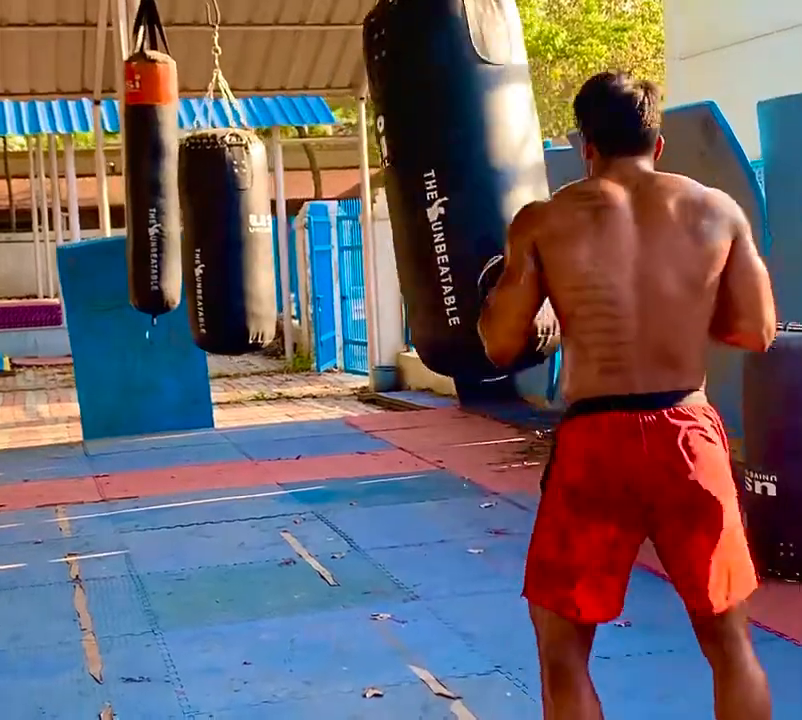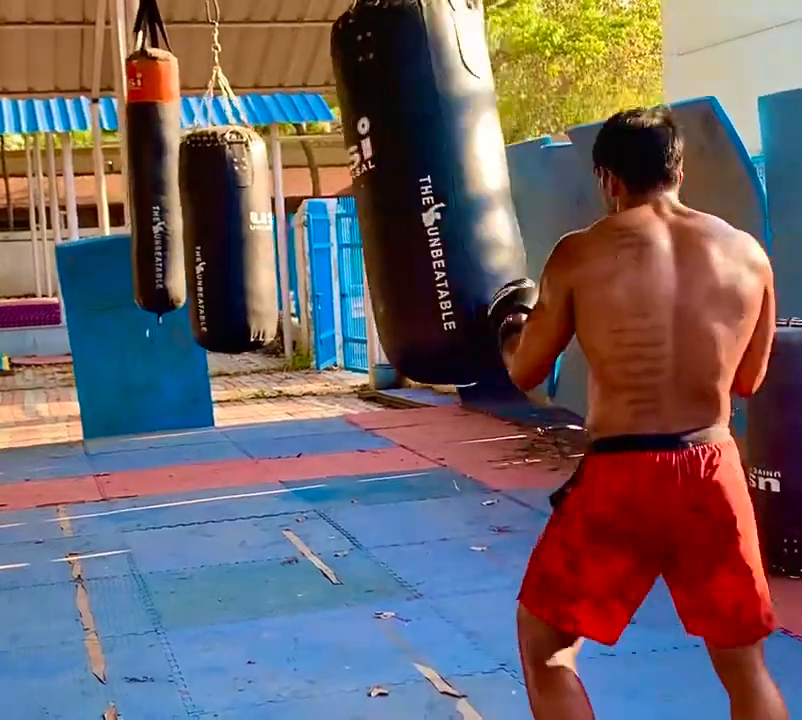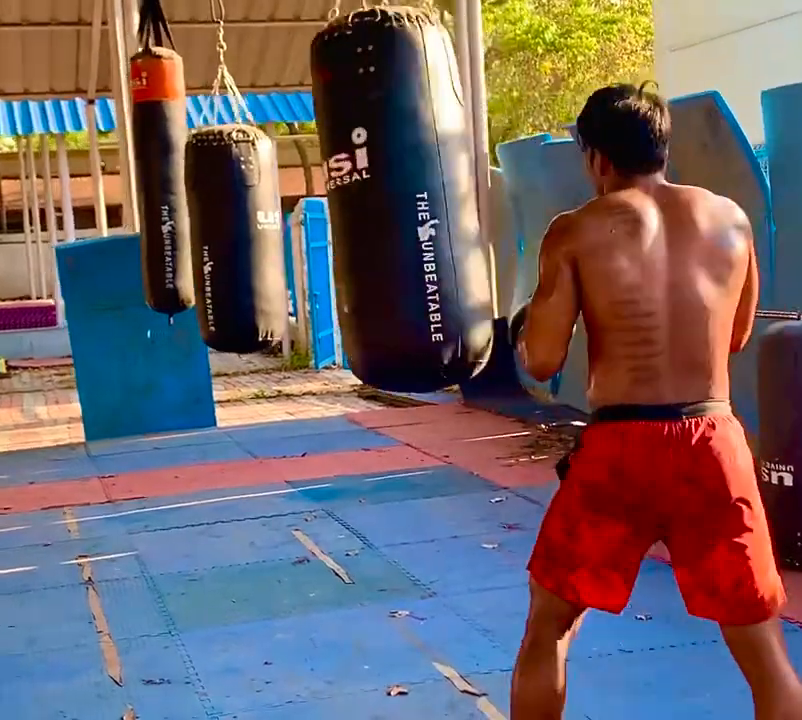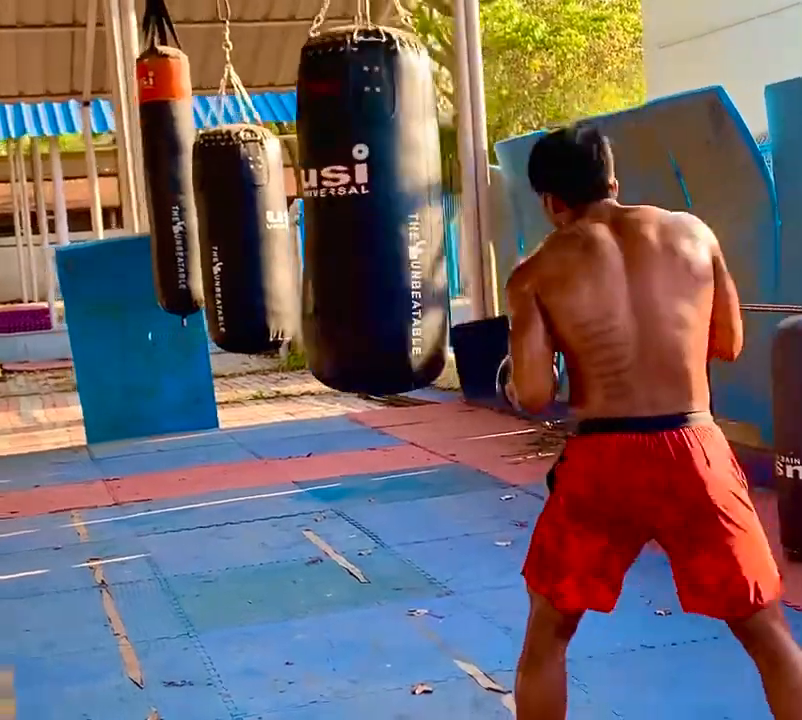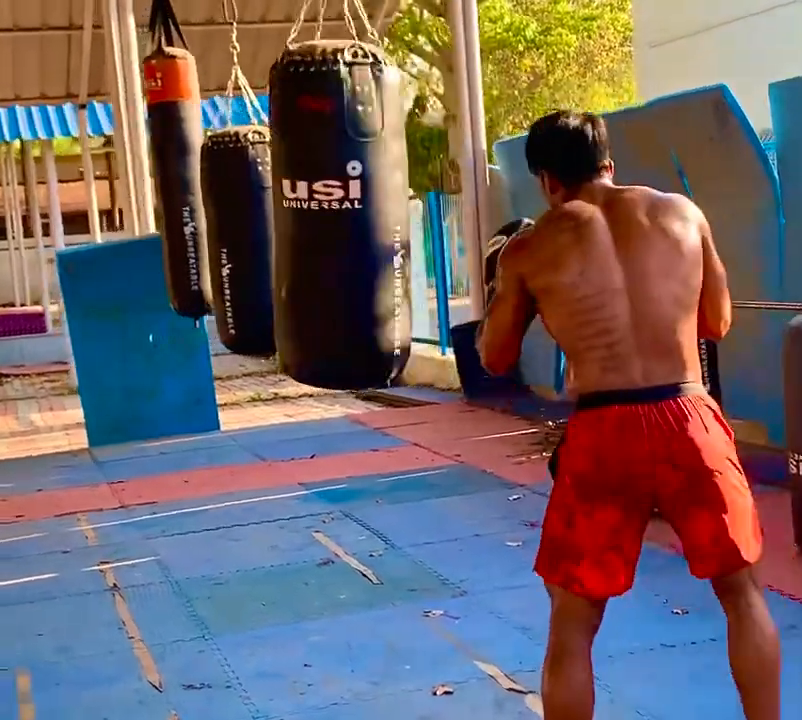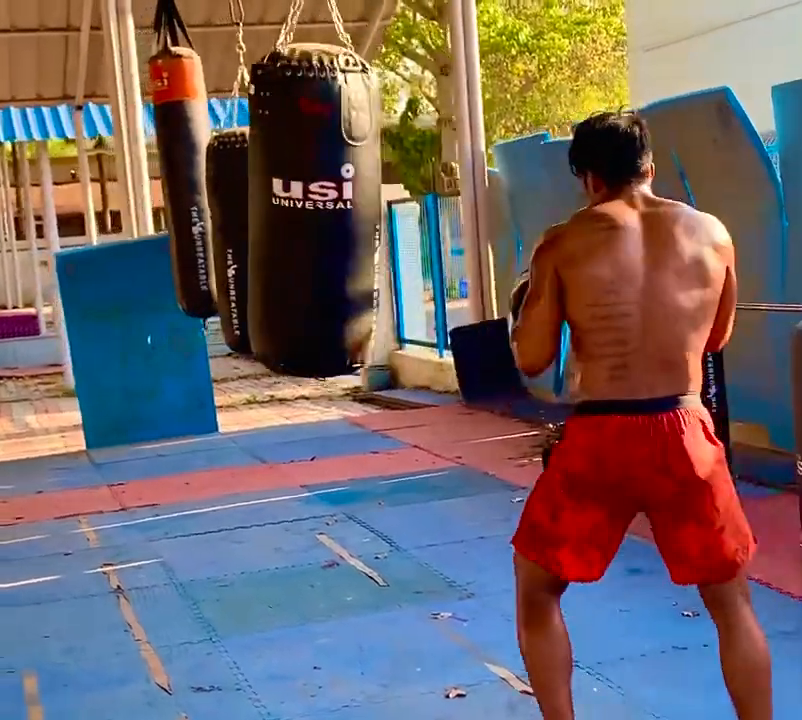
dt=0.2s
person 1, frame 1
left shoulder: (542, 224)
right shoulder: (718, 212)
left elbow: (501, 348)
right elbow: (757, 335)
left wrist: (497, 292)
left hip: (595, 444)
right hip: (689, 439)
left knee: (563, 646)
right knee: (728, 640)
person 1, frame 2
left shoulder: (580, 254)
right shoulder: (748, 253)
left elbow: (525, 373)
right elbow: (747, 378)
left wrist: (515, 333)
left hip: (620, 476)
right hip: (711, 473)
left knee: (541, 646)
right knee: (745, 668)
person 1, frame 3
left shoulder: (575, 232)
right shoulder: (729, 220)
left elbow: (542, 361)
left wrist: (527, 331)
left hip: (620, 448)
right hip: (713, 445)
left knee: (546, 628)
person 1, frame 4
left shoulder: (537, 272)
right shoulder: (692, 233)
left elbow: (531, 396)
right elbow: (730, 344)
left wrist: (518, 365)
left hip: (603, 460)
right hip: (695, 454)
left knee: (547, 633)
person 1, frame 5
left shoulder: (530, 249)
right shoulder: (682, 213)
left elbow: (495, 360)
right elbow: (717, 322)
left wrist: (503, 279)
left hip: (604, 435)
right hip: (690, 424)
left knee: (572, 629)
right knee: (742, 595)
person 1, frame 6
left shoulder: (562, 245)
right shoulder: (711, 233)
left elbow: (532, 359)
right elbow: (717, 337)
left wrist: (527, 313)
left hip: (598, 439)
right hip: (684, 436)
left knee: (535, 589)
right knee: (733, 606)
